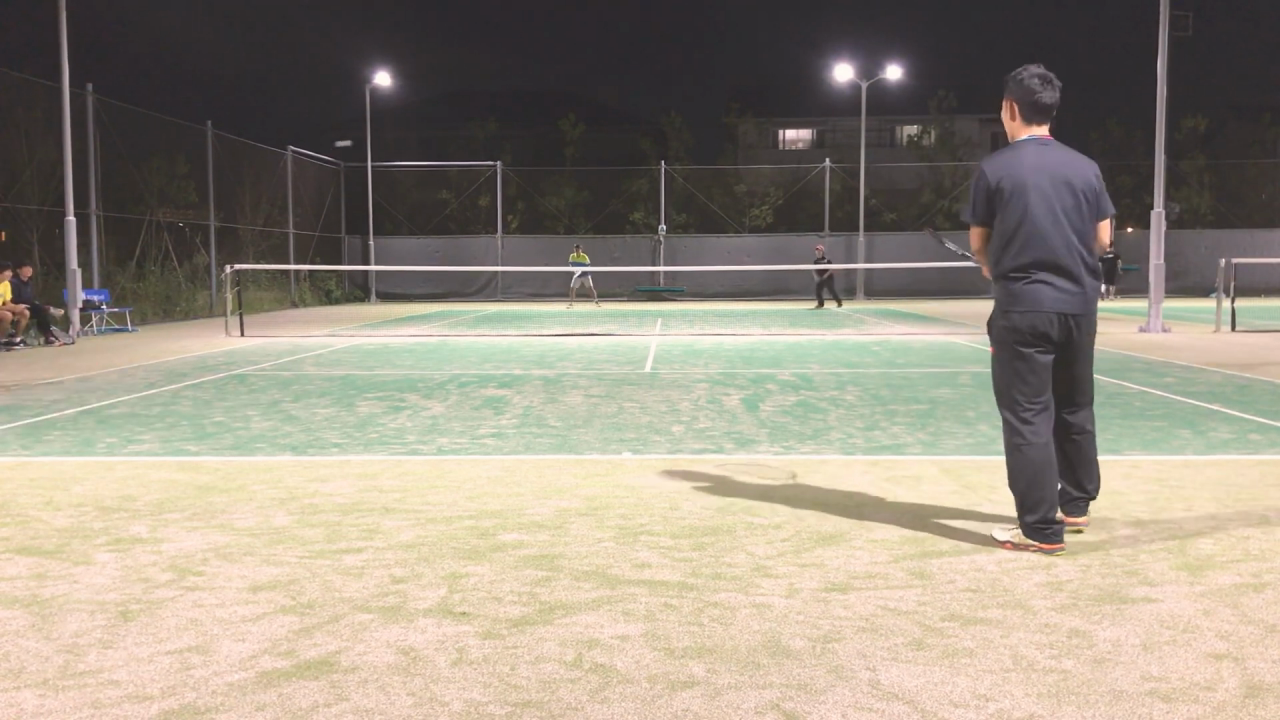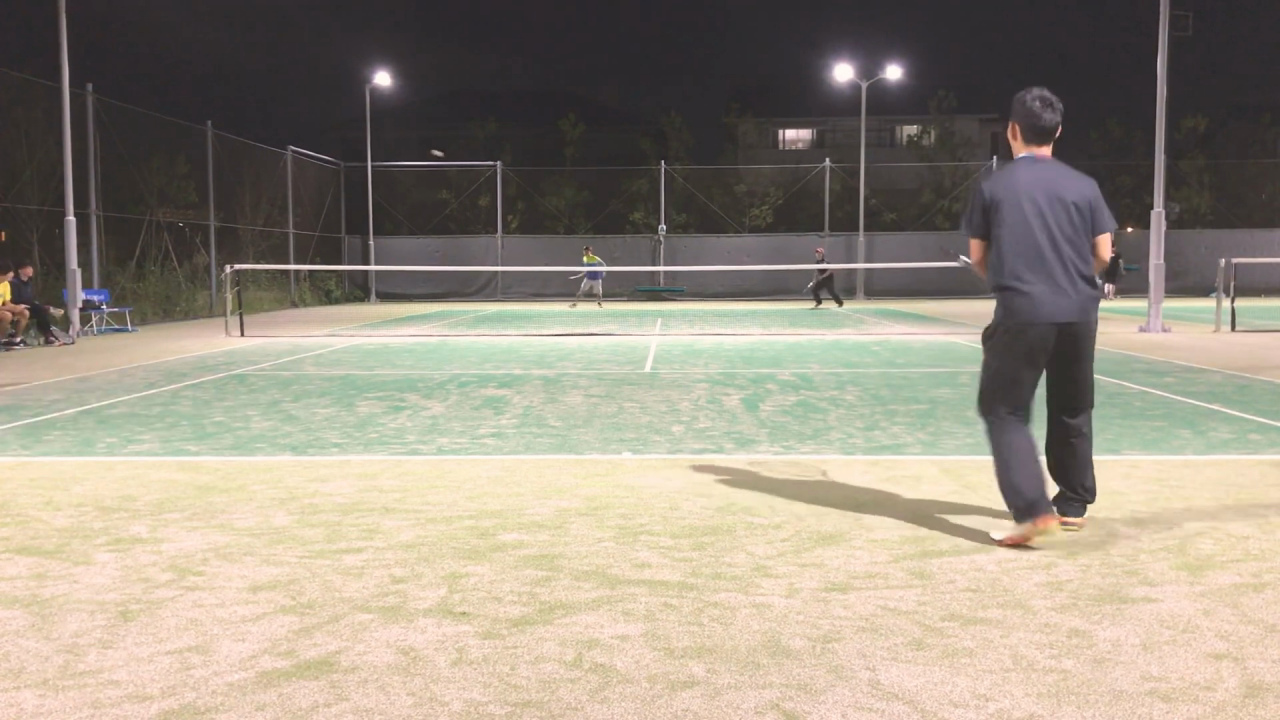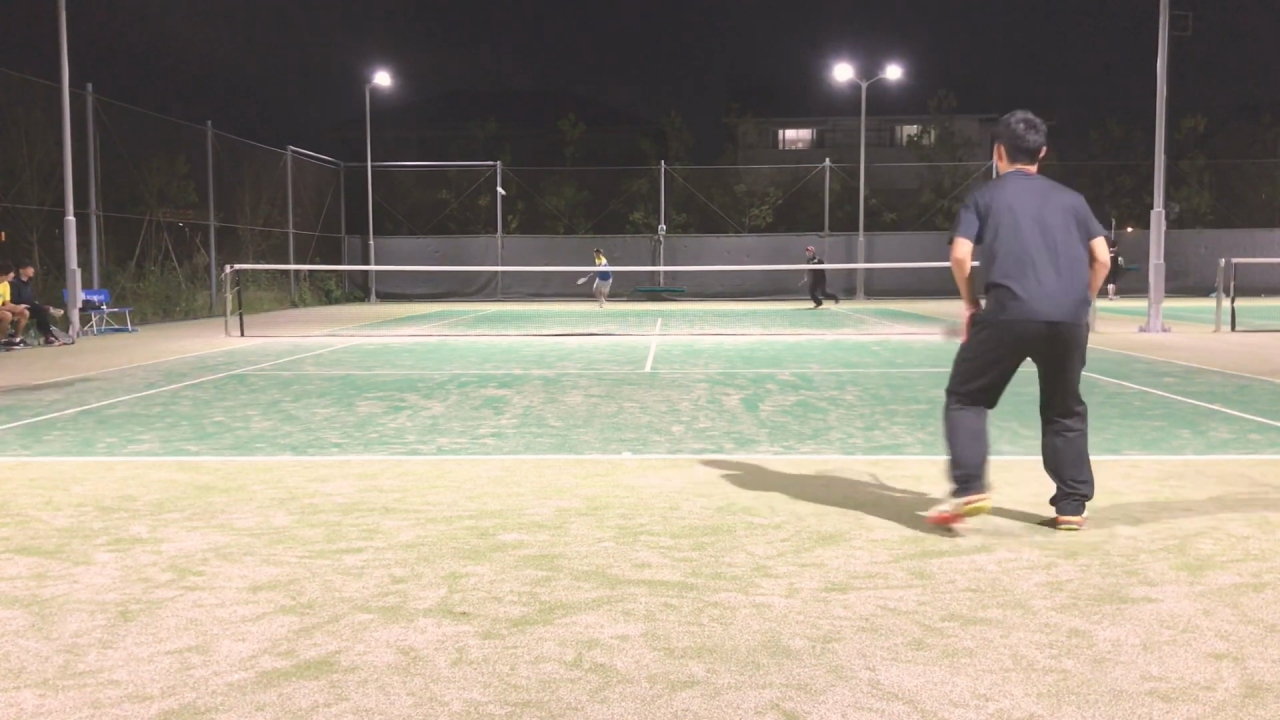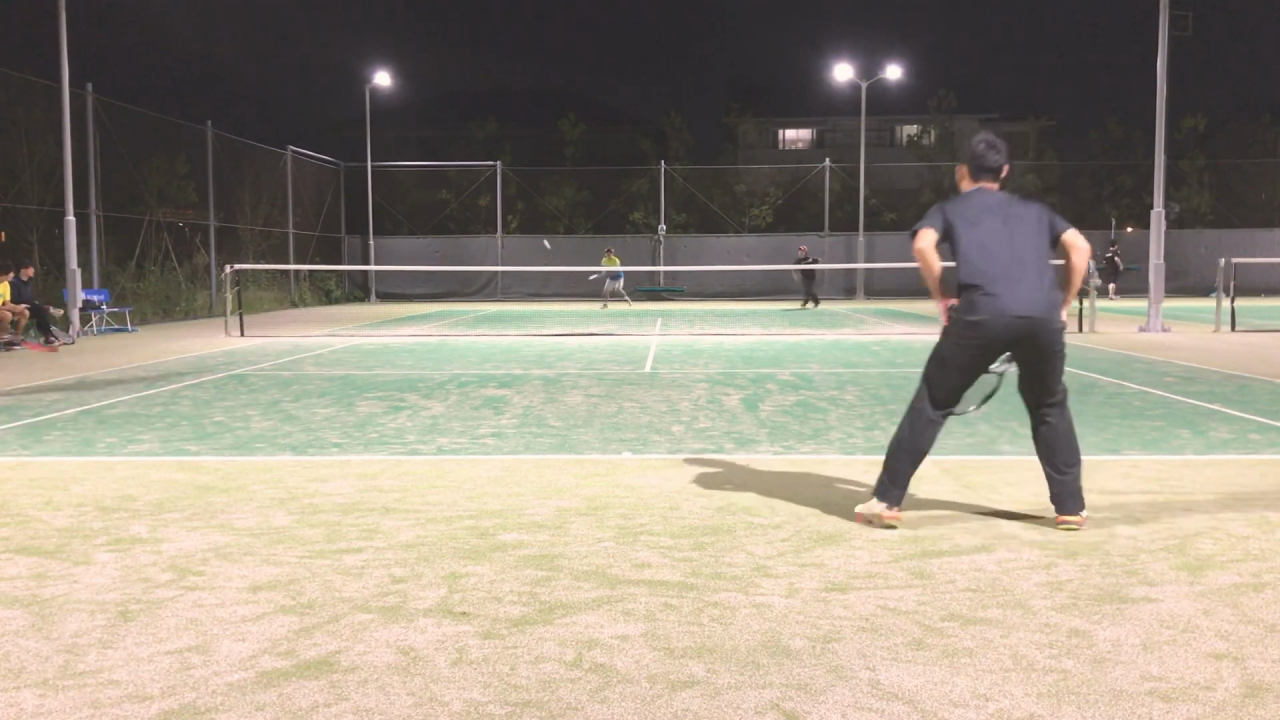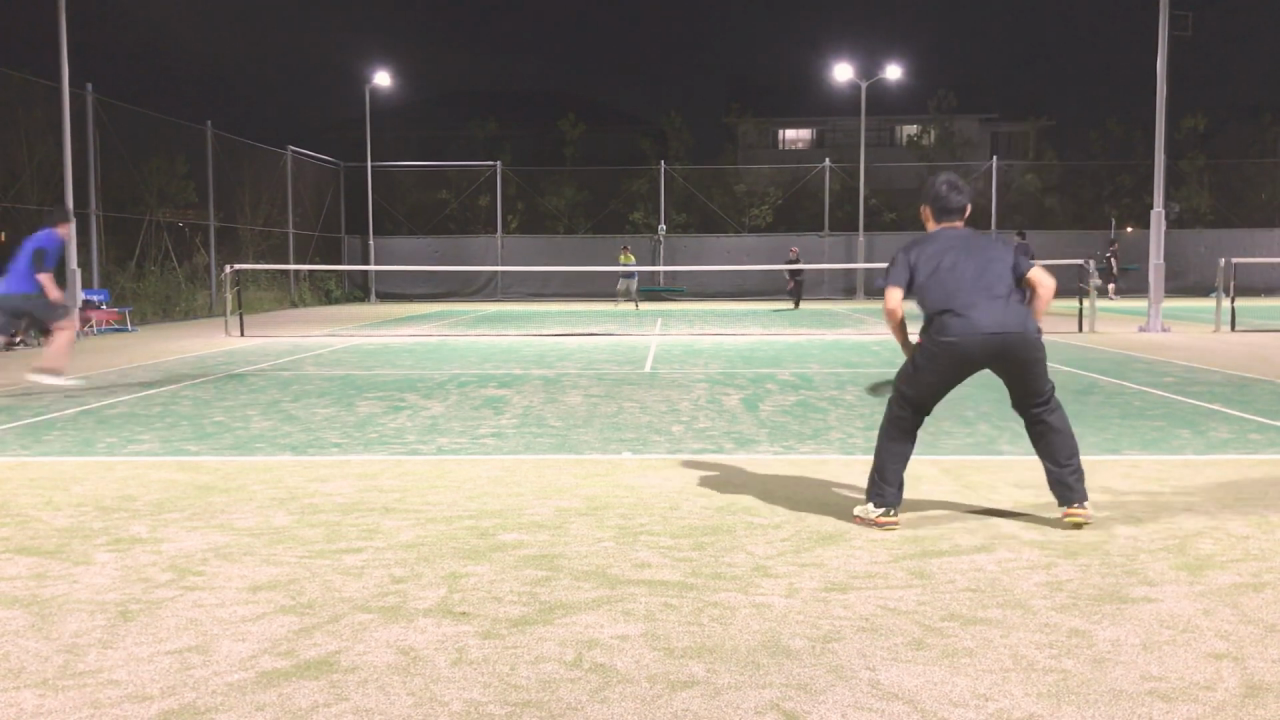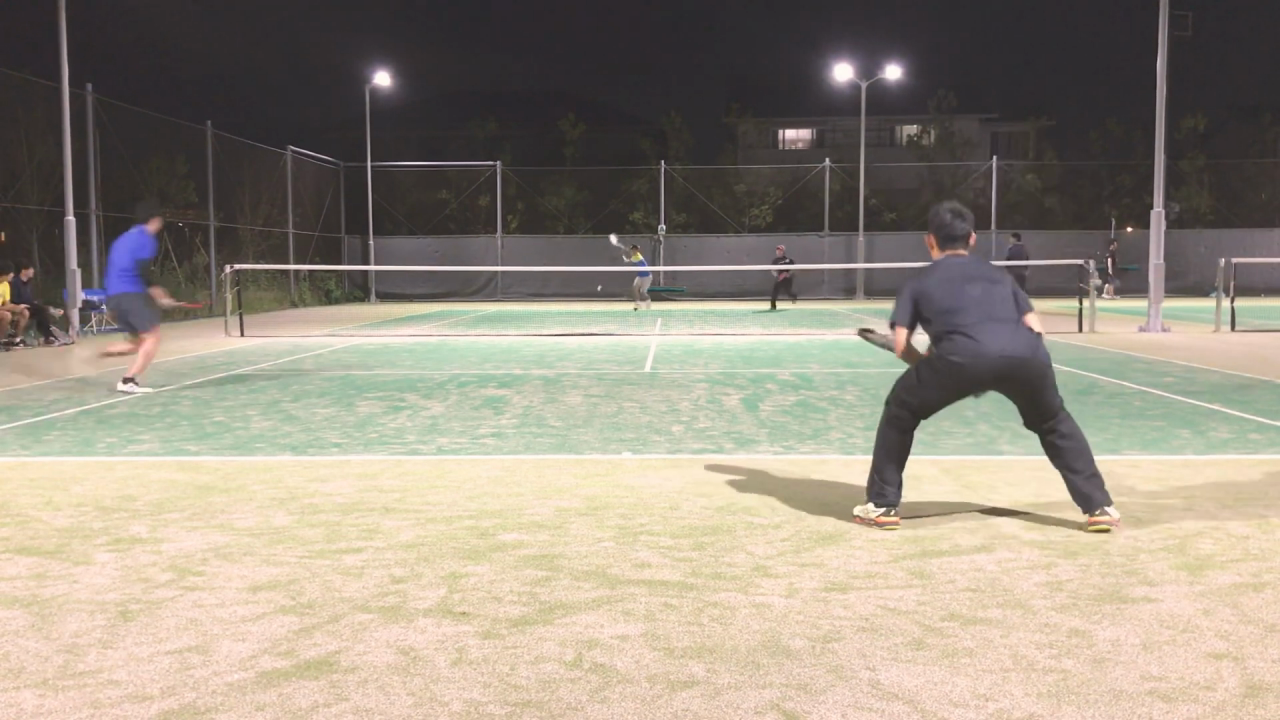
dt=0.2s
person 1, frame 1
left shoulder: (995, 168)
right shoulder: (1086, 167)
left elbow: (979, 241)
right elbow: (1103, 239)
left wrist: (989, 266)
left hip: (1023, 307)
right hip: (1078, 305)
left knee: (1027, 419)
right knee: (1075, 410)
left ankle: (1041, 530)
right ankle: (1076, 504)
person 1, frame 2
left shoulder: (993, 186)
right shoulder: (1084, 186)
left elbow: (978, 257)
right elbow: (1103, 254)
left hip: (1021, 316)
right hip: (1078, 315)
left knee: (1005, 416)
right knee: (1073, 414)
left ankle: (1034, 511)
right ankle: (1073, 505)
person 1, frame 3
left shoulder: (984, 197)
right shoulder: (1071, 198)
left elbow: (960, 256)
right elbow: (1101, 259)
left wrist: (971, 304)
left hip: (1009, 312)
right hip: (1070, 316)
left knee: (964, 399)
right knee: (1065, 412)
left ankle: (969, 489)
right ankle: (1071, 505)
person 1, frame 4
left shoulder: (949, 209)
right shoulder: (1034, 210)
left elbow: (924, 246)
right elbow: (1080, 249)
left wrist: (942, 300)
right wrist: (1063, 305)
left hip: (983, 313)
right hip: (1041, 315)
left knee: (932, 403)
right knee: (1050, 407)
left ankle: (887, 500)
right ankle: (1070, 507)
person 1, frame 5
left shoulder: (913, 251)
right shoulder: (996, 245)
left elbow: (893, 307)
right elbow: (1045, 284)
left wrist: (908, 347)
left hip: (954, 334)
right hip: (1016, 331)
left knee: (905, 409)
right knee: (1042, 409)
left ankle: (882, 504)
right ankle: (1075, 500)
person 1, frame 6
left shoulder: (919, 282)
right shoulder: (999, 275)
left elbow: (900, 344)
right elbow: (1036, 329)
left wrist: (924, 366)
left hip: (961, 356)
right hip: (1025, 354)
left knee: (901, 410)
right knee: (1054, 422)
left ankle: (882, 505)
right ankle: (1099, 507)
